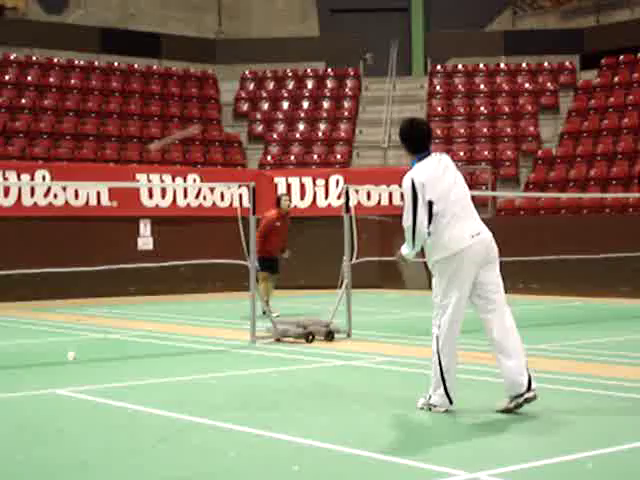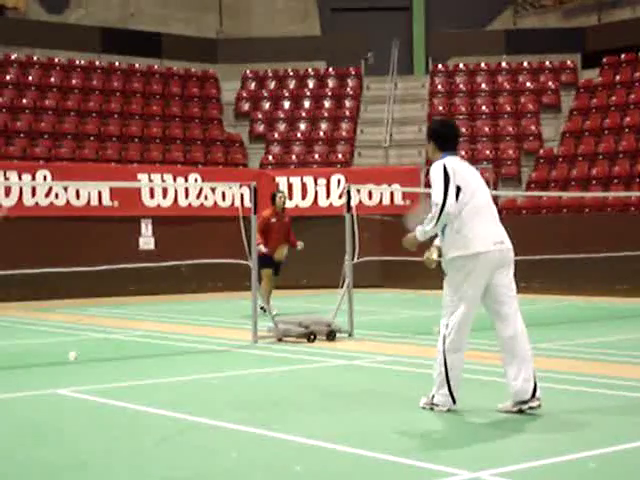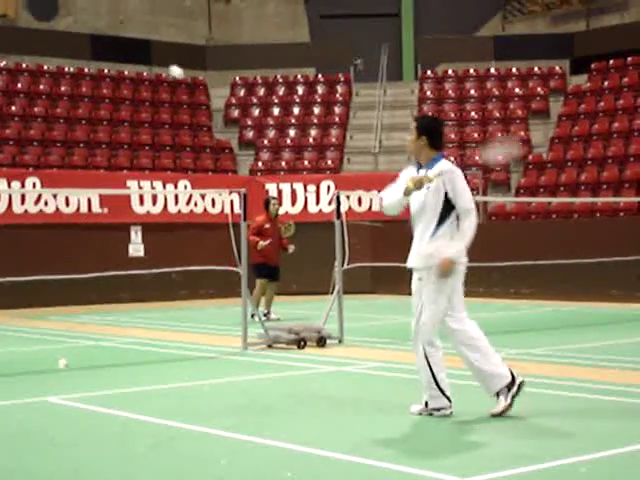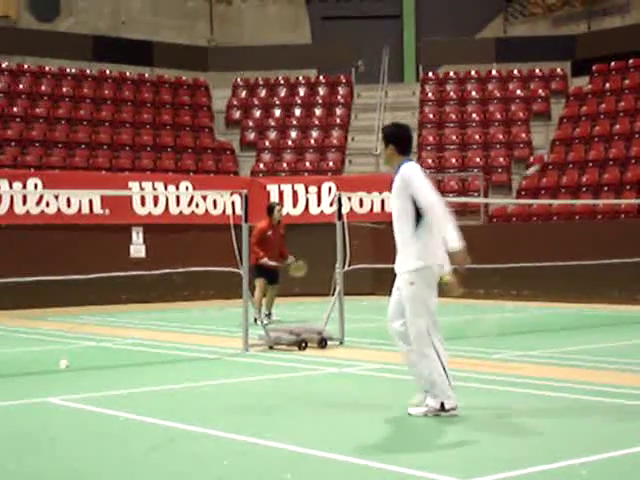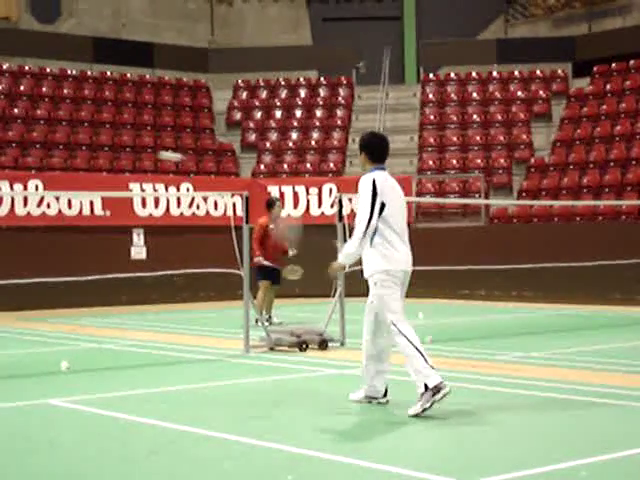
dt=0.5s
person 1, frame 1
left shoulder: (413, 179)
right shoulder: (444, 161)
left elbow: (418, 227)
left wrist: (407, 252)
left hip: (453, 253)
right hip: (482, 242)
left knee: (445, 325)
right knee: (498, 317)
left ankle: (441, 397)
right ankle: (521, 385)
person 1, frame 2
left shoulder: (441, 167)
right shoulder: (467, 168)
left elbow: (445, 209)
left wrist: (420, 234)
right wrist: (437, 247)
left hip: (470, 254)
right hip: (499, 248)
left knee: (454, 326)
right knee: (510, 322)
left ankle: (443, 396)
right ankle: (526, 393)
person 1, frame 3
left shoulder: (448, 171)
right shoulder: (412, 173)
left elbow: (469, 216)
right elbow: (388, 204)
left wrist: (453, 255)
right wrist: (408, 188)
left hip: (439, 262)
right hip: (427, 261)
left knee: (424, 332)
right knee: (459, 326)
left ankle: (438, 400)
right ankle: (504, 381)
person 1, frame 4
left shoulder: (408, 172)
right shoulder: (403, 177)
left elbow: (435, 207)
left wrist: (454, 245)
right wrist: (446, 271)
left hip: (421, 263)
right hip: (410, 265)
left knee: (421, 331)
right knee: (398, 323)
left ankle: (442, 399)
right ankle: (433, 384)
person 1, frame 5
left shoulder: (369, 181)
right shoulder: (390, 184)
left elbow: (366, 227)
left wrist: (343, 259)
right wrist: (351, 253)
left hip: (386, 267)
right hip: (388, 266)
left knee: (396, 324)
right knee: (374, 327)
left ankle: (430, 384)
right ankle: (374, 388)
person 2, frame 1
left shoulder: (286, 218)
right shoulder: (270, 217)
right elbow: (260, 236)
left wrist: (284, 250)
right wrist: (257, 254)
left hip: (274, 255)
right hip: (263, 254)
left knee: (272, 279)
right knee: (264, 279)
left ankle: (267, 304)
right ankle: (266, 308)
person 2, frame 2
left shoulder: (286, 217)
right shoulder: (266, 215)
left elbow: (288, 234)
right elbow: (258, 231)
left wrist: (295, 243)
right wrist: (260, 244)
left hip: (278, 254)
right hip: (265, 253)
left knee: (272, 279)
right knee: (267, 277)
left ankle: (264, 304)
right ankle: (266, 306)
person 2, frame 3
left shoulder: (278, 222)
right shoulder: (259, 221)
right elbow: (250, 235)
left wrist: (287, 246)
right wrist: (258, 242)
left hip: (274, 261)
right hip: (261, 260)
left knee: (273, 285)
right knee: (261, 285)
left ankle: (267, 311)
right ankle: (255, 312)
person 2, frame 4
left shoulder: (281, 227)
right shoulder: (262, 226)
right elbow: (253, 243)
left wrist: (286, 256)
right wrist: (261, 257)
left hip: (274, 264)
right hip: (261, 263)
left knee: (273, 288)
right knee: (260, 286)
left ankle: (268, 313)
right ankle: (258, 316)
person 2, frame 5
left shoulder: (279, 223)
right shoulder: (263, 222)
left elbow: (282, 241)
right elbow: (256, 240)
left wrist: (288, 250)
right wrist: (258, 255)
left hip: (275, 263)
right hip: (263, 262)
left knee: (272, 288)
right knee: (264, 287)
left ankle: (268, 316)
right ankle: (259, 317)
